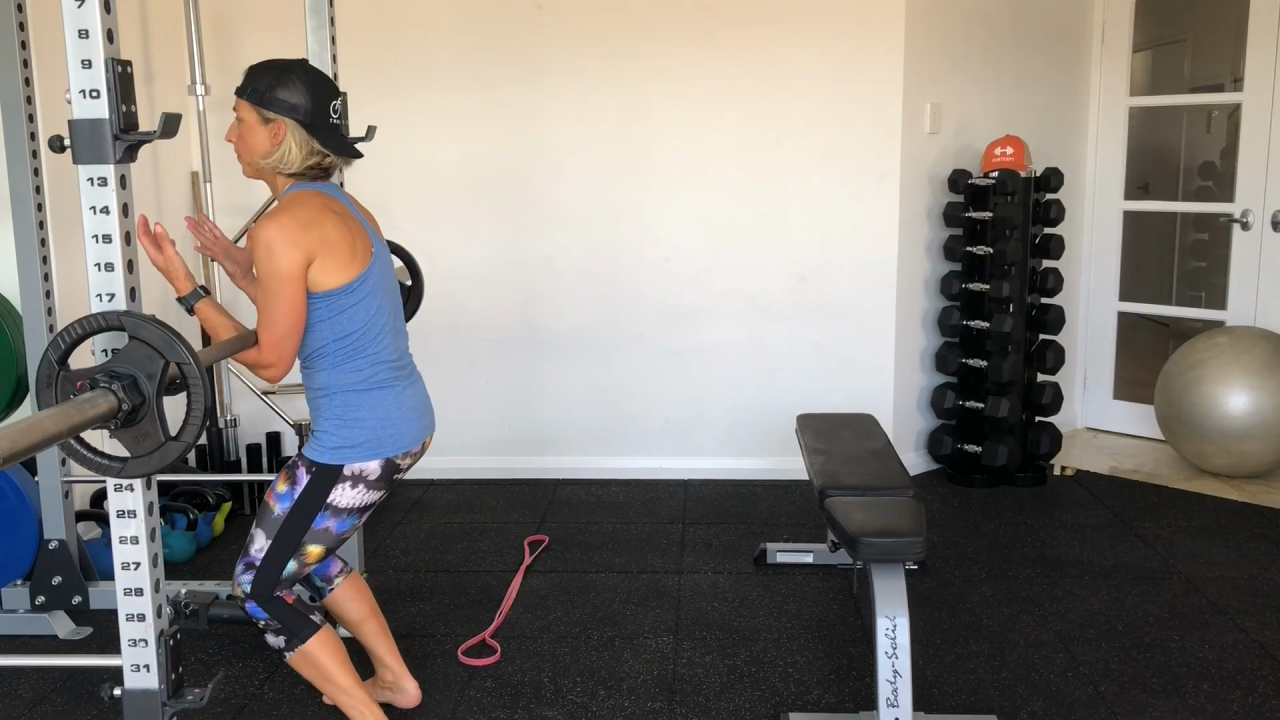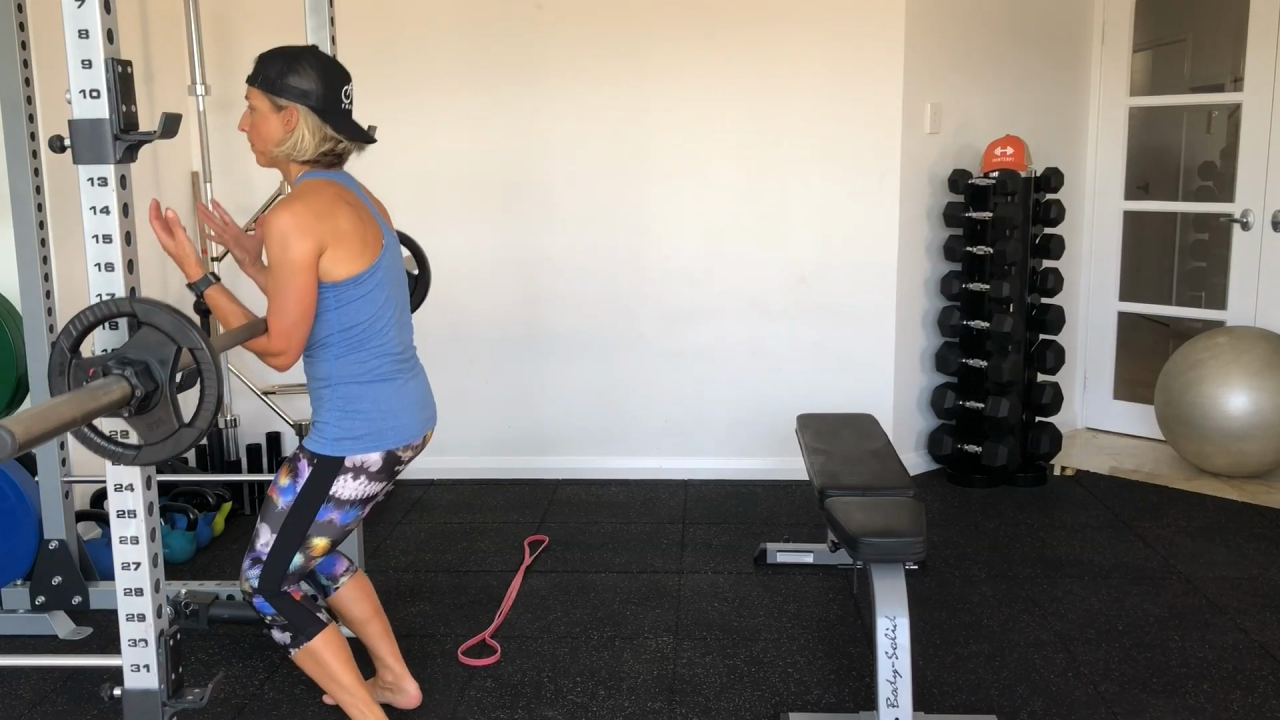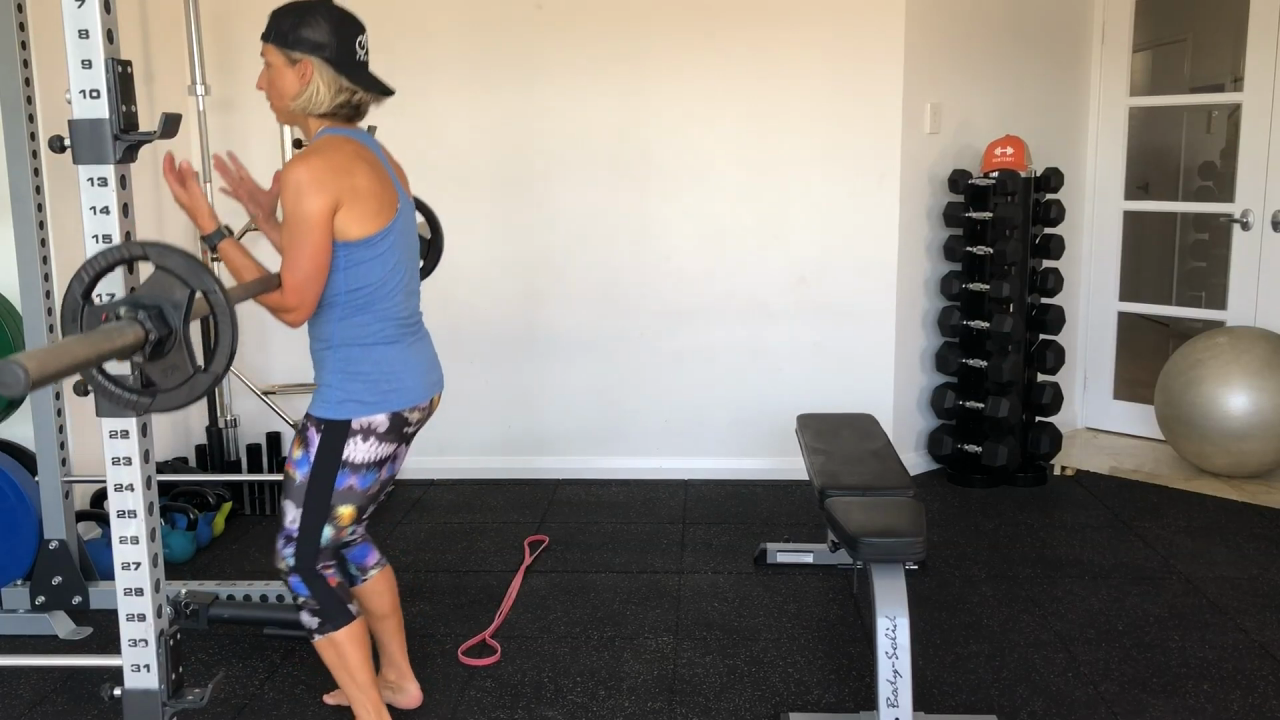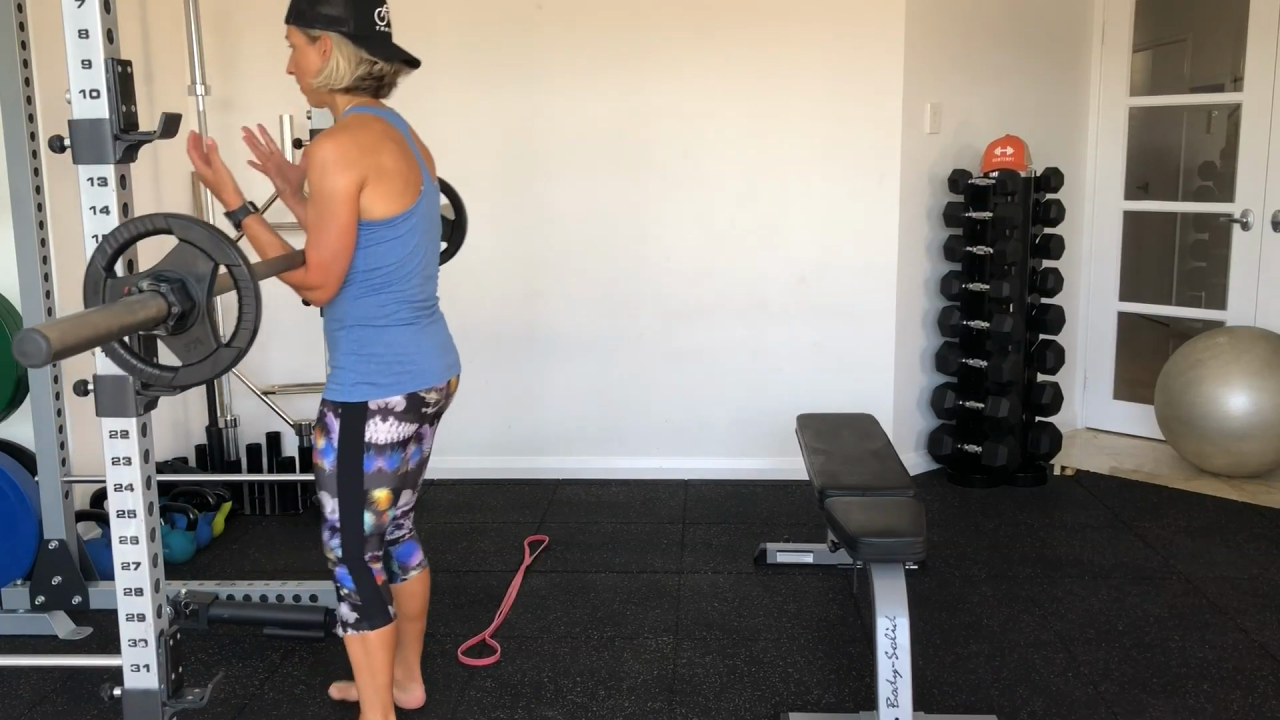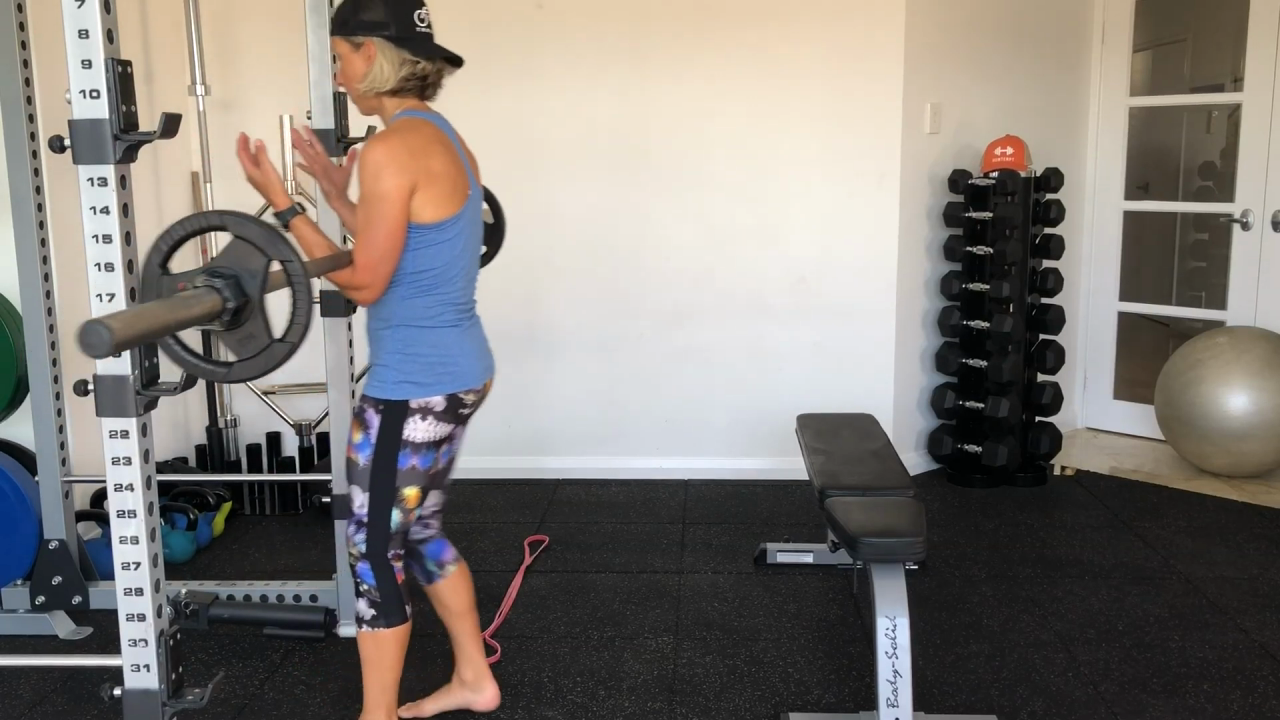
dt=0.3s
person 1, frame 1
left shoulder: (283, 228)
right shoulder: (339, 207)
left elbow: (272, 360)
left wrist: (184, 285)
right wrist: (241, 272)
left hip: (358, 442)
right hip: (400, 422)
left knee: (260, 585)
right knee: (301, 549)
person 1, frame 2
left shoulder: (296, 214)
right shoulder: (351, 196)
left elbow: (281, 348)
left wrist: (196, 273)
right wrist: (252, 260)
left hip: (358, 433)
right hip: (402, 415)
left knee: (268, 580)
right knee: (307, 549)
person 1, frame 3
left shoulder: (312, 170)
right shoulder: (371, 156)
left elbow: (294, 305)
left wrist: (209, 226)
right wrist: (267, 218)
left hip: (362, 400)
right hip: (410, 384)
left knee: (303, 560)
right knee: (339, 535)
person 1, frame 4
left shoulder: (340, 146)
right shoulder: (399, 135)
left elbow: (319, 282)
left wrist: (232, 201)
right wrist: (292, 192)
left hip: (374, 385)
right hip: (428, 368)
left knee: (353, 553)
right knee: (391, 530)
person 1, frame 5
left shoulder: (390, 151)
right shoulder: (442, 139)
left elbow: (365, 282)
left wrist: (281, 203)
right wrist: (337, 195)
left hip: (414, 383)
right hip: (458, 369)
left knee: (376, 552)
right knee: (416, 530)
